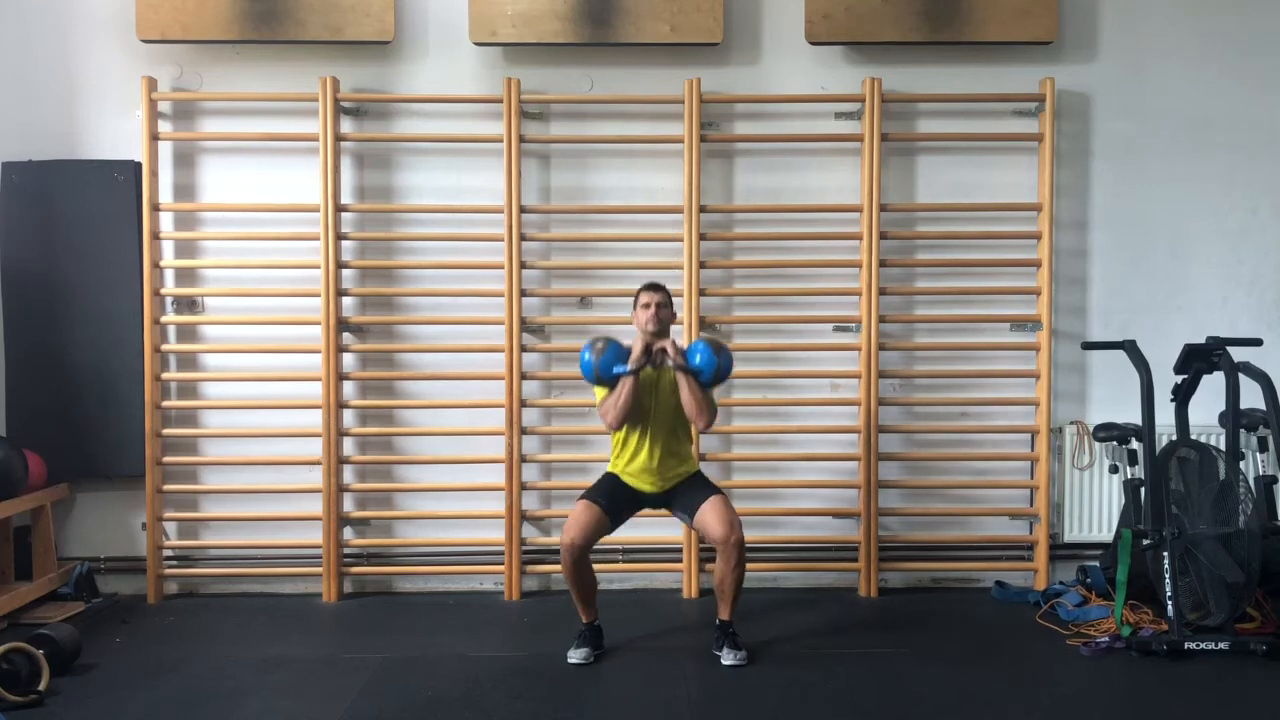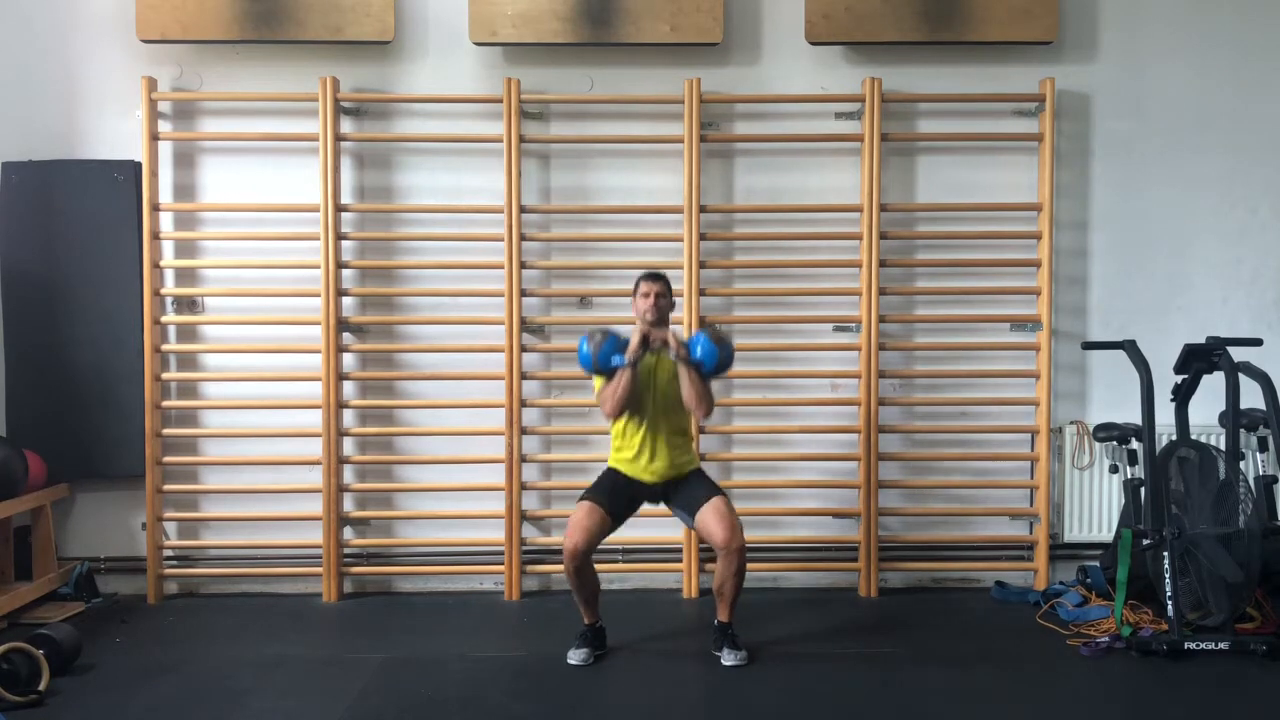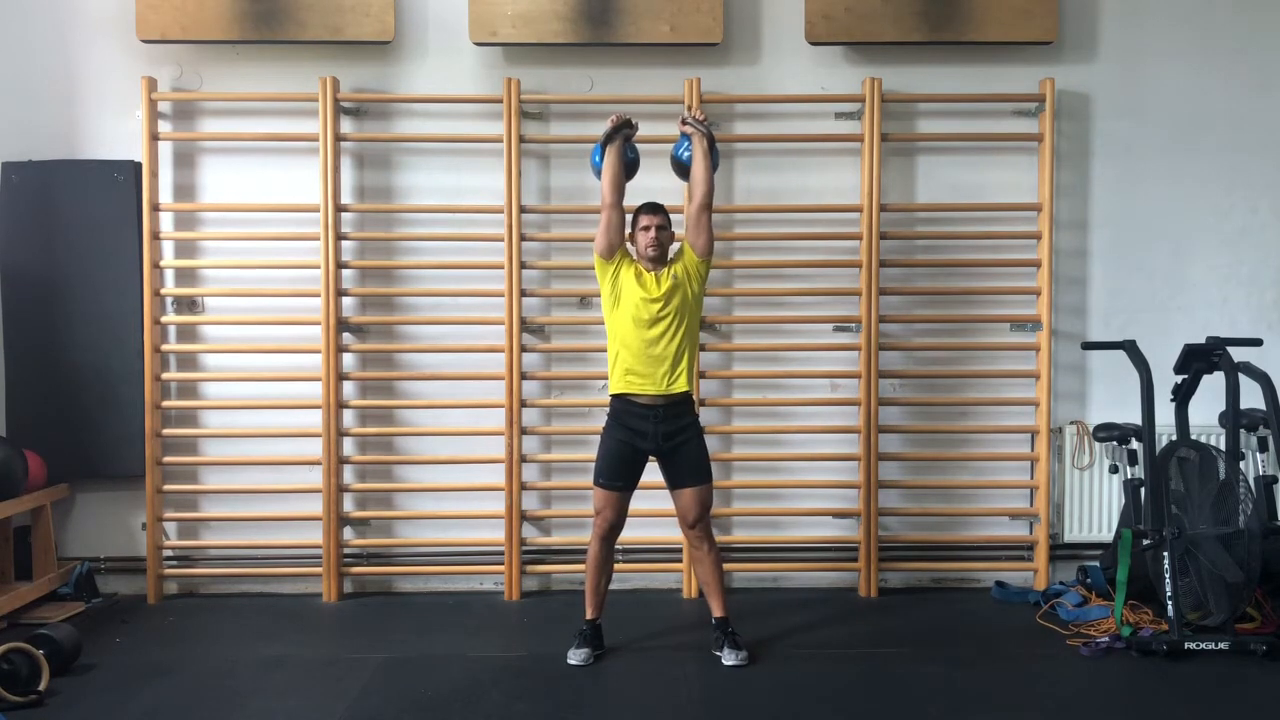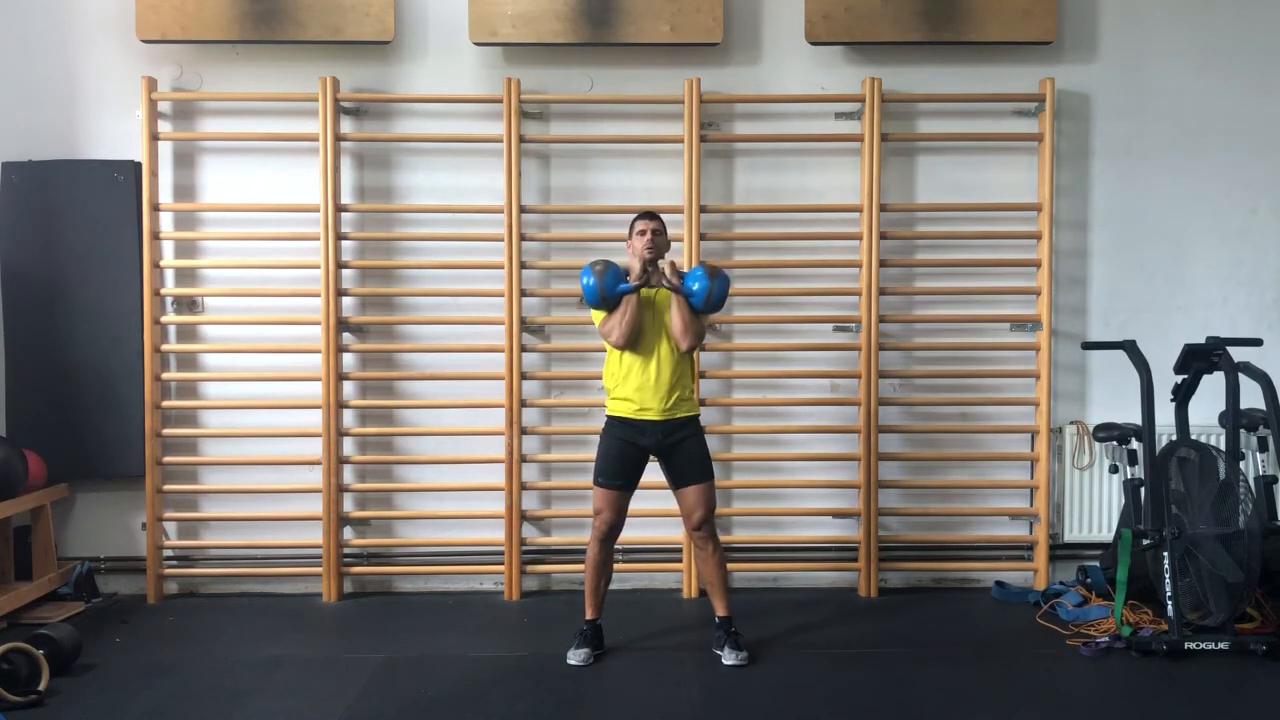
dt=1s
person 1, frame 1
left shoulder: (689, 364)
left elbow: (703, 420)
right elbow: (614, 420)
left wrist: (678, 364)
right wrist: (635, 363)
left hip: (680, 478)
right hip: (626, 478)
left knee: (730, 536)
right knee: (572, 541)
left ankle: (725, 629)
right ankle: (590, 629)
person 1, frame 2
left shoulder: (687, 354)
left elbow: (703, 409)
right elbow: (610, 409)
left wrist: (679, 354)
right wrist: (632, 354)
left hip: (681, 472)
right hip: (625, 472)
left knee: (731, 542)
right knee: (575, 546)
left ankle: (723, 629)
right ankle: (592, 629)
person 1, frame 3
left shoulder: (690, 272)
right shoulder: (616, 273)
left elbow: (700, 204)
right elbow: (610, 204)
left wrist: (699, 138)
right wrist: (615, 141)
left hip: (679, 416)
right hip: (626, 415)
left knee: (698, 527)
right knee: (605, 527)
left ankle: (722, 627)
right ankle: (591, 628)
person 1, frame 4
left shoulder: (684, 293)
left elbow: (687, 342)
right elbow: (620, 338)
left wrist: (674, 286)
right wrist: (634, 282)
left hip: (680, 423)
right hip: (625, 422)
left knee: (702, 527)
right knee: (604, 528)
left ankle: (724, 627)
right ankle: (591, 628)
